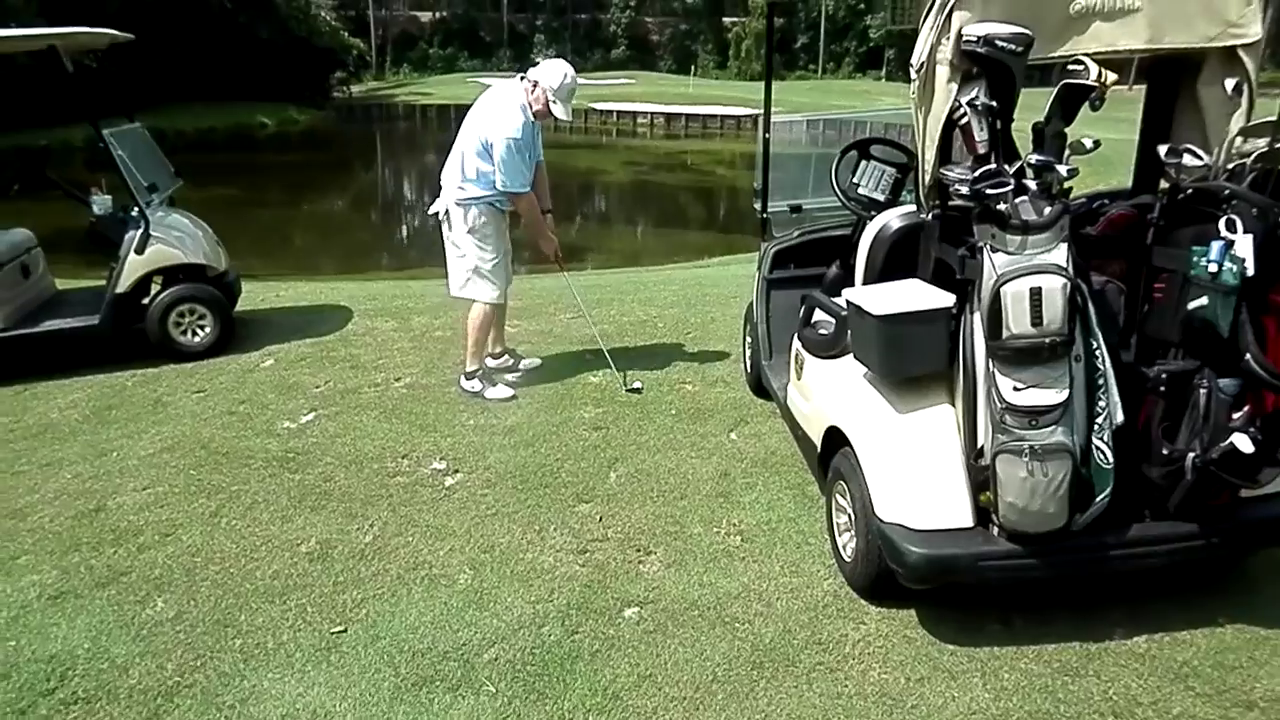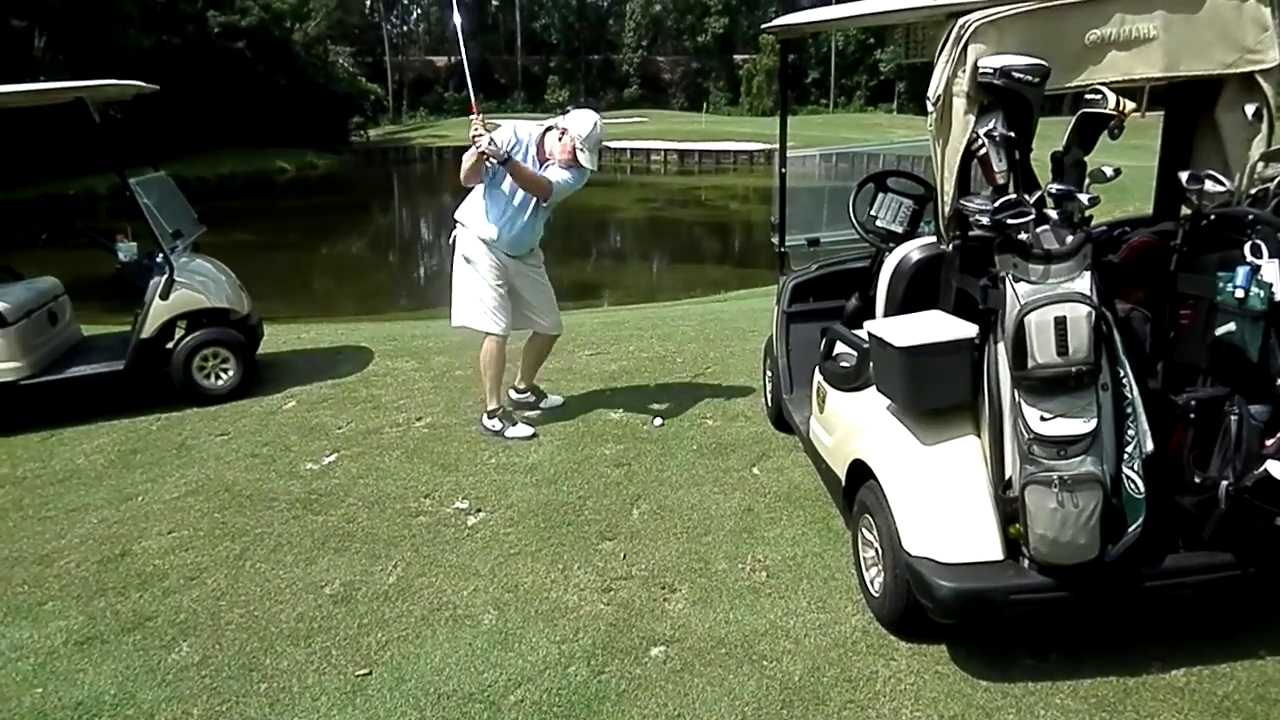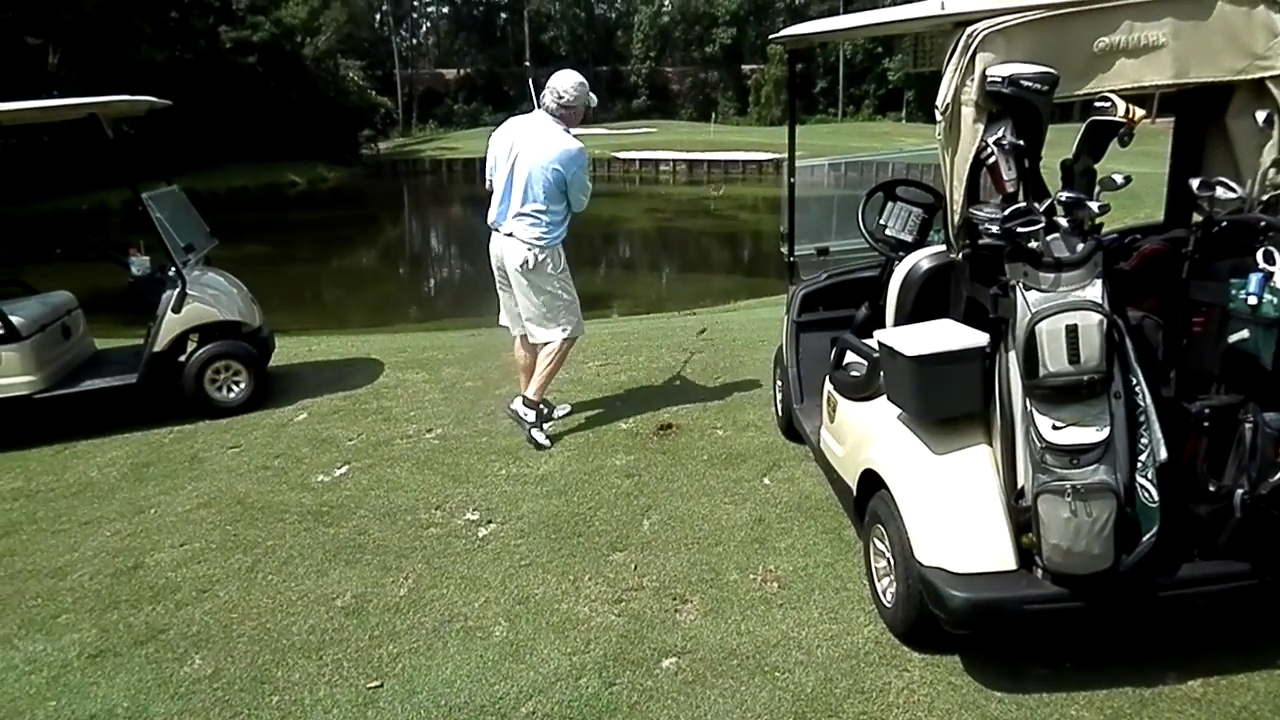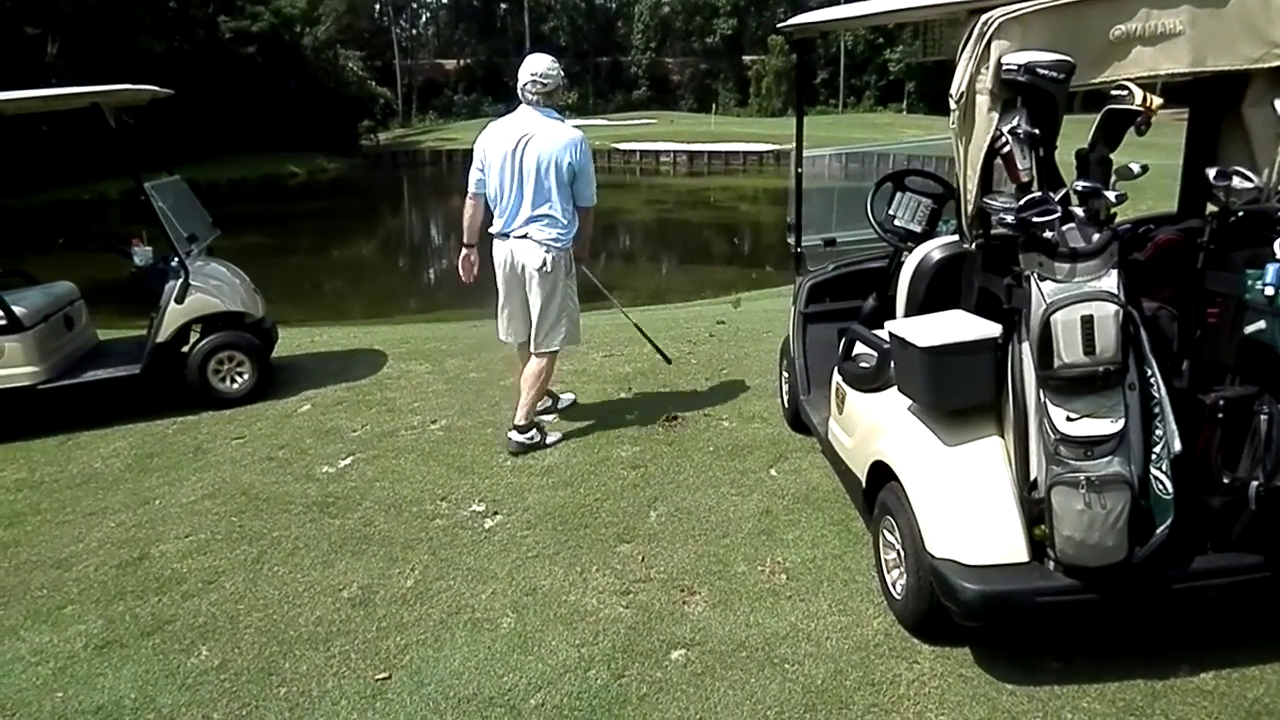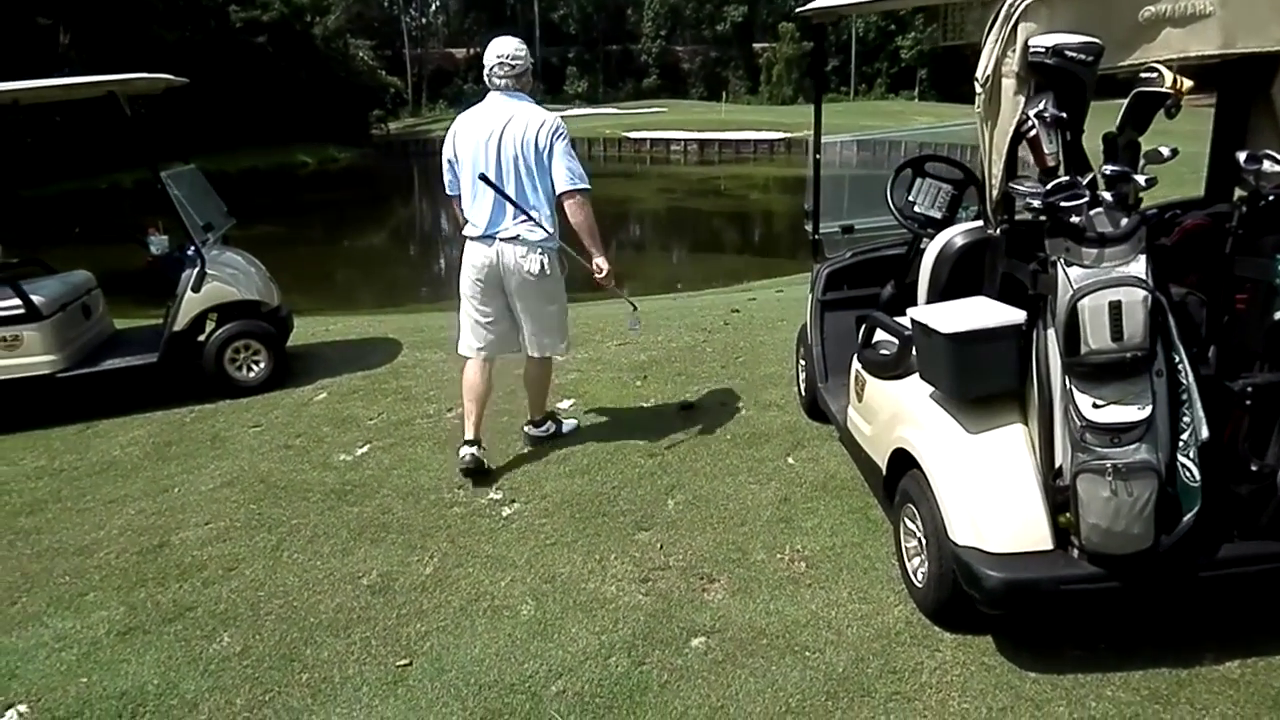
dt=0.7s
person 1, frame 1
left shoulder: (521, 101)
right shoulder: (509, 124)
left elbow: (536, 163)
right elbow: (518, 192)
left wrist: (547, 214)
right wrist: (542, 236)
left hip: (487, 204)
right hip: (471, 208)
left knee: (499, 284)
right knee: (487, 291)
left ankle: (497, 355)
right ankle: (472, 374)
person 1, frame 2
left shoulder: (577, 169)
right shoulder: (515, 134)
left elbow: (542, 188)
right elbow: (467, 178)
left wrist: (504, 160)
right wrist: (477, 153)
left hip: (524, 253)
right hip: (481, 243)
left knee: (549, 327)
right knee: (495, 329)
left ankle: (523, 389)
right ankle: (493, 413)
person 1, frame 3
left shoulder: (506, 129)
right shoulder: (570, 150)
left elbow: (492, 183)
right elbow: (578, 204)
left hip: (500, 240)
right hip: (536, 250)
left knee: (524, 329)
right knee: (563, 330)
left ankle: (532, 401)
right ankle: (529, 401)
person 1, frame 4
left shoulder: (492, 133)
right shoulder: (571, 139)
left elbow: (474, 198)
right elbow: (585, 206)
left wrist: (468, 246)
right wrist: (582, 246)
left hip: (504, 247)
right hip: (547, 251)
left knee: (524, 336)
right knee: (547, 343)
left ankle: (541, 397)
right ankle: (521, 428)
person 1, frame 5
left shoulder: (461, 126)
right shoulder: (545, 124)
left elbow: (455, 200)
right elbow: (573, 197)
right wrist: (597, 253)
left hip: (478, 253)
right hip: (531, 251)
left knee: (479, 352)
right knee: (541, 347)
left ankle: (471, 444)
right ankle: (540, 423)
